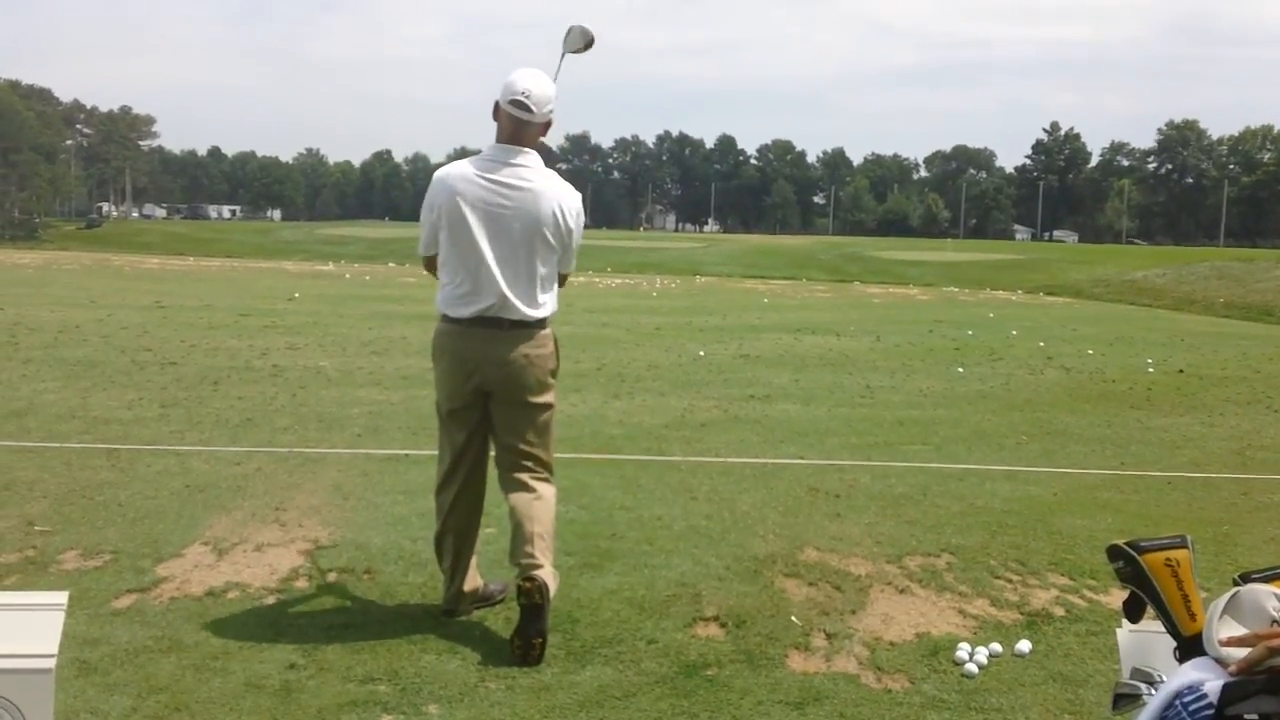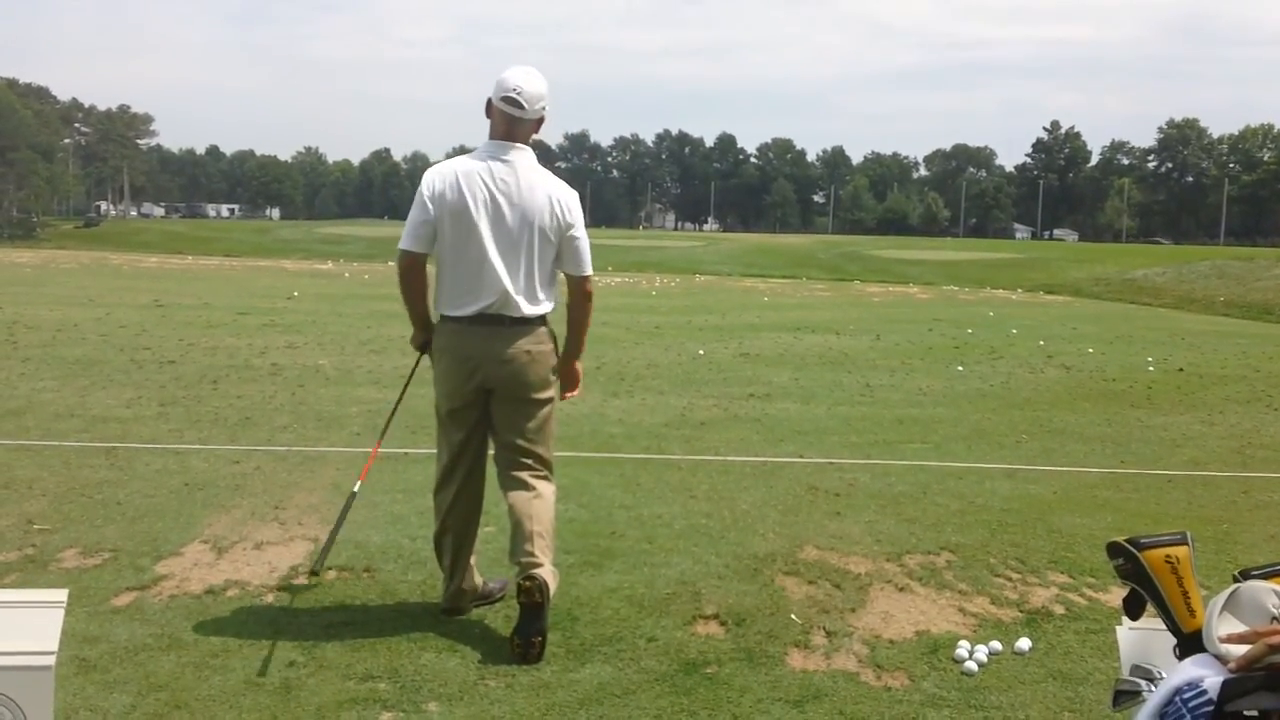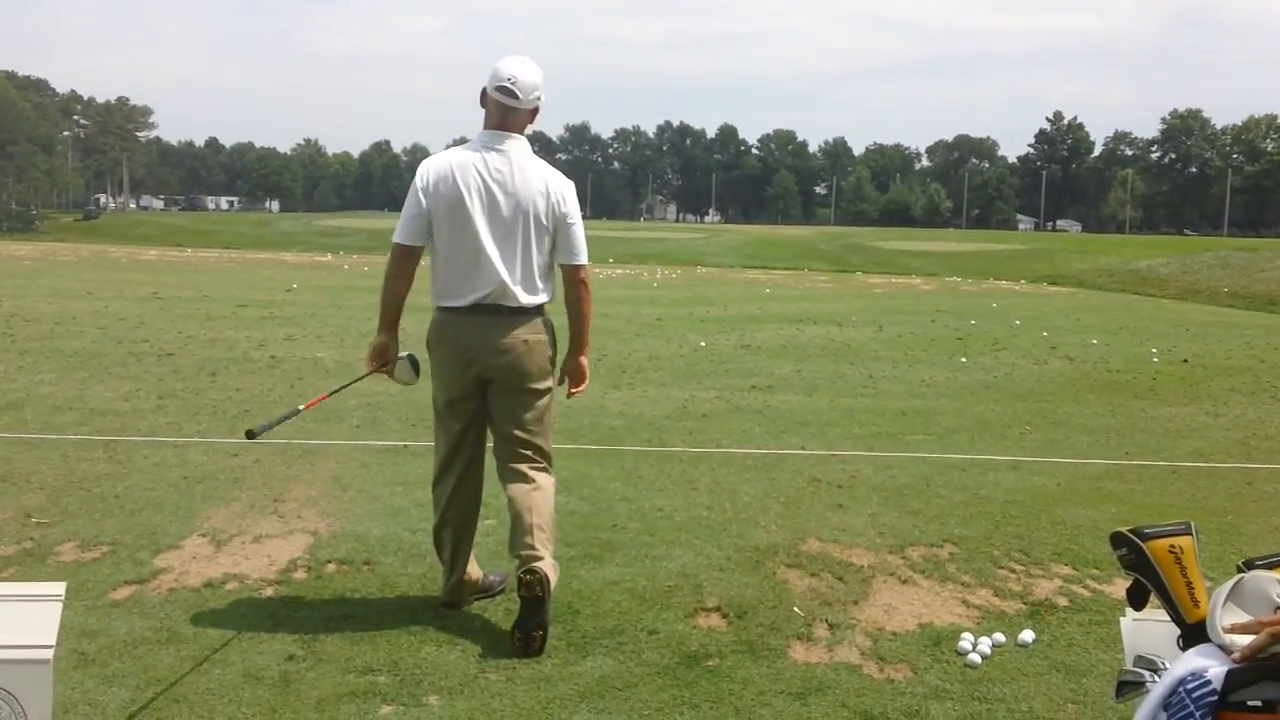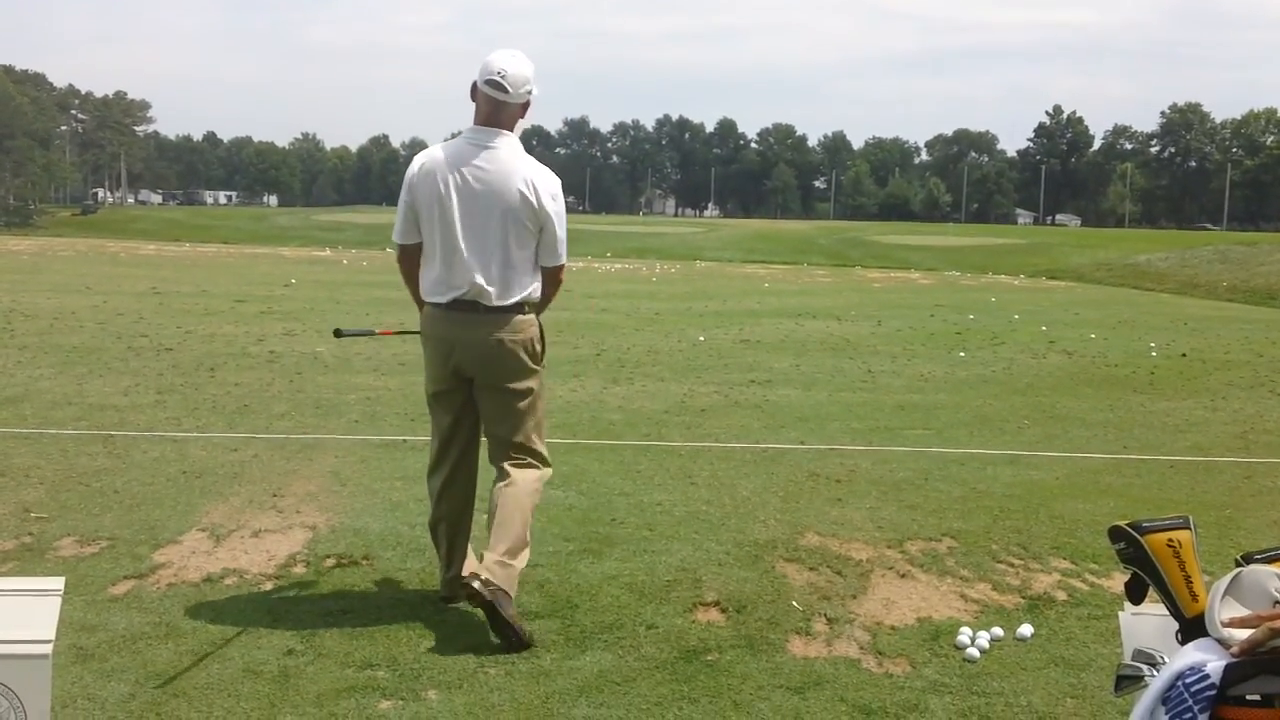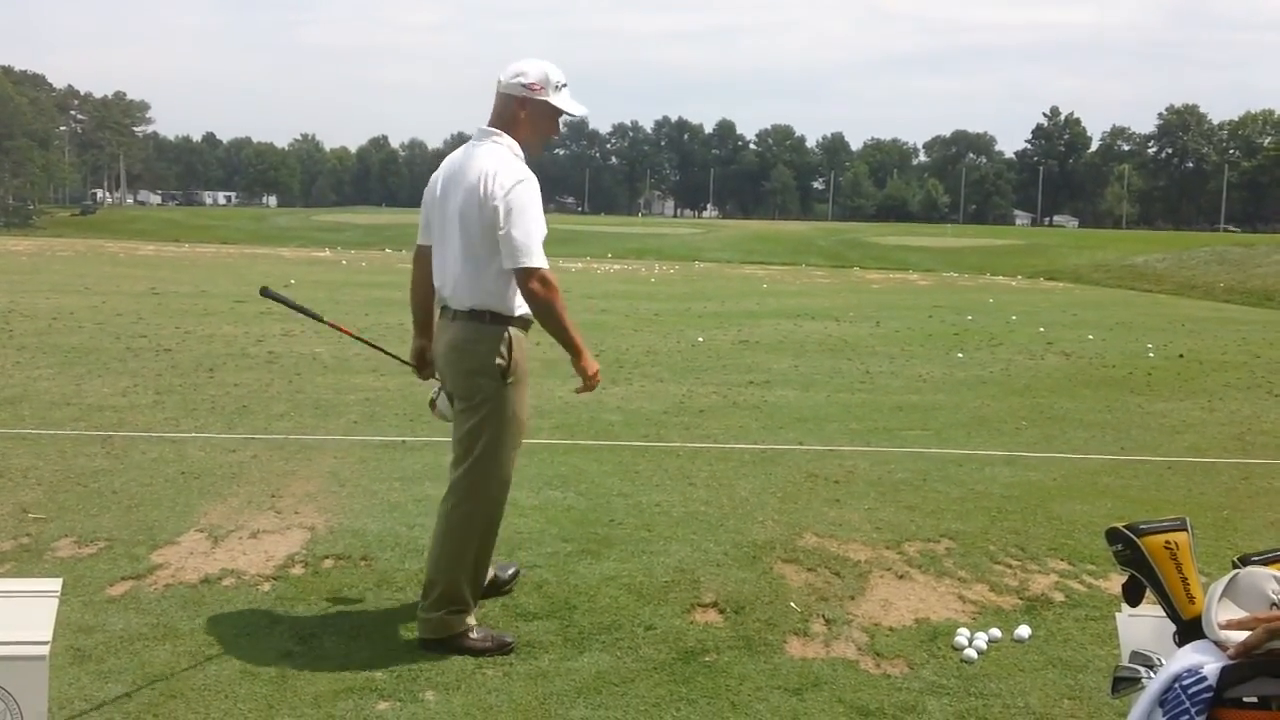
dt=0.5s
person 1, frame 1
left shoulder: (448, 181)
right shoulder: (564, 197)
left elbow: (431, 261)
right elbow: (559, 277)
left hip: (459, 341)
right hip: (526, 346)
left knee: (458, 470)
right knee: (528, 471)
left ankle: (460, 587)
right ankle: (535, 582)
person 1, frame 2
left shoulder: (442, 179)
right shoulder: (558, 193)
left elbow: (410, 265)
right elbow: (581, 286)
left wrist: (422, 329)
right wrist: (573, 356)
left hip: (457, 341)
right hip: (527, 344)
left knee: (457, 470)
right knee: (528, 469)
left ankle: (460, 585)
right ankle: (536, 580)
person 1, frame 3
left shoulder: (437, 170)
right shoulder: (554, 183)
left elbow: (404, 256)
right elbow: (576, 276)
left wrist: (387, 332)
right wrist: (579, 350)
left hip: (455, 332)
right hip: (524, 336)
left knee: (455, 464)
right knee: (527, 462)
left ankle: (459, 579)
right ankle: (535, 571)
person 1, frame 4
left shoulder: (425, 166)
right shoulder: (539, 180)
left elbow: (407, 252)
right elbow: (553, 273)
left hip: (443, 327)
right hip: (506, 332)
left knee: (449, 459)
right knee: (521, 458)
left ankle: (458, 572)
right ankle: (493, 581)
person 1, frame 5
left shoulder: (450, 166)
right shoulder: (513, 176)
left elbow: (423, 260)
right elbow: (534, 281)
left wrist: (421, 337)
right wrist: (579, 352)
left hip: (451, 331)
right hip: (490, 339)
left knee: (472, 469)
right knee: (480, 480)
left ankle: (471, 573)
right ankle: (444, 615)
